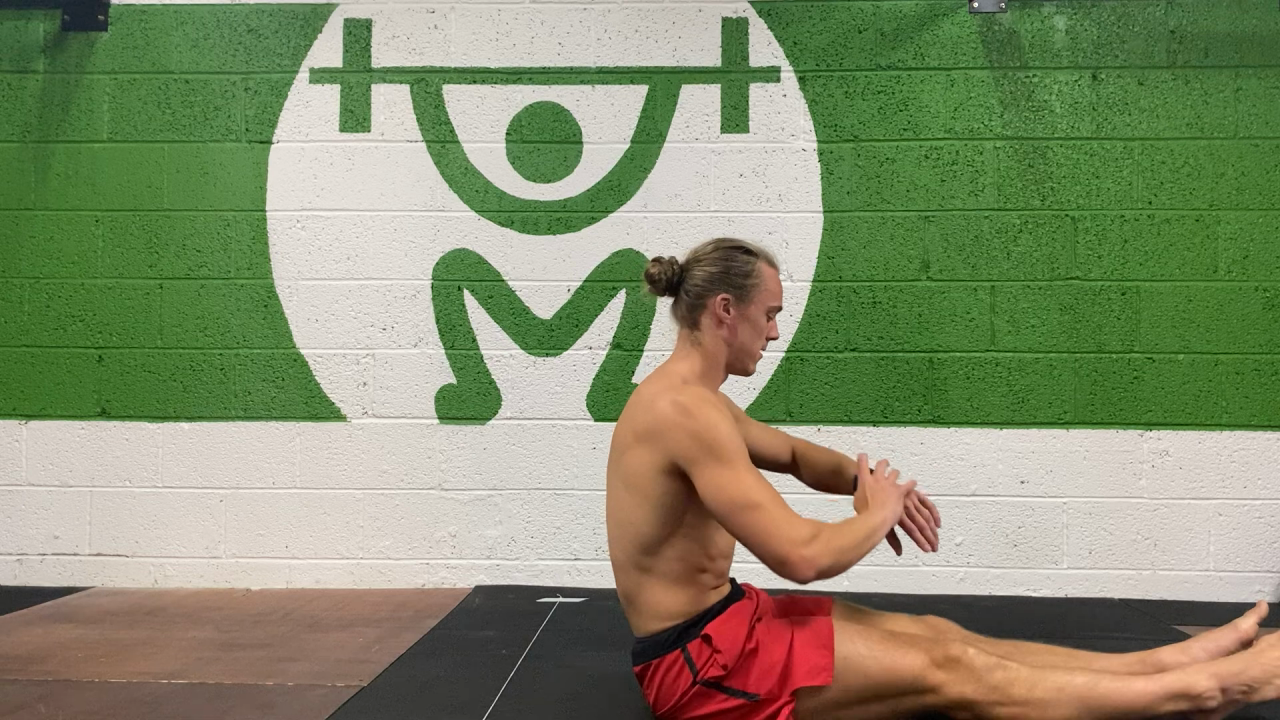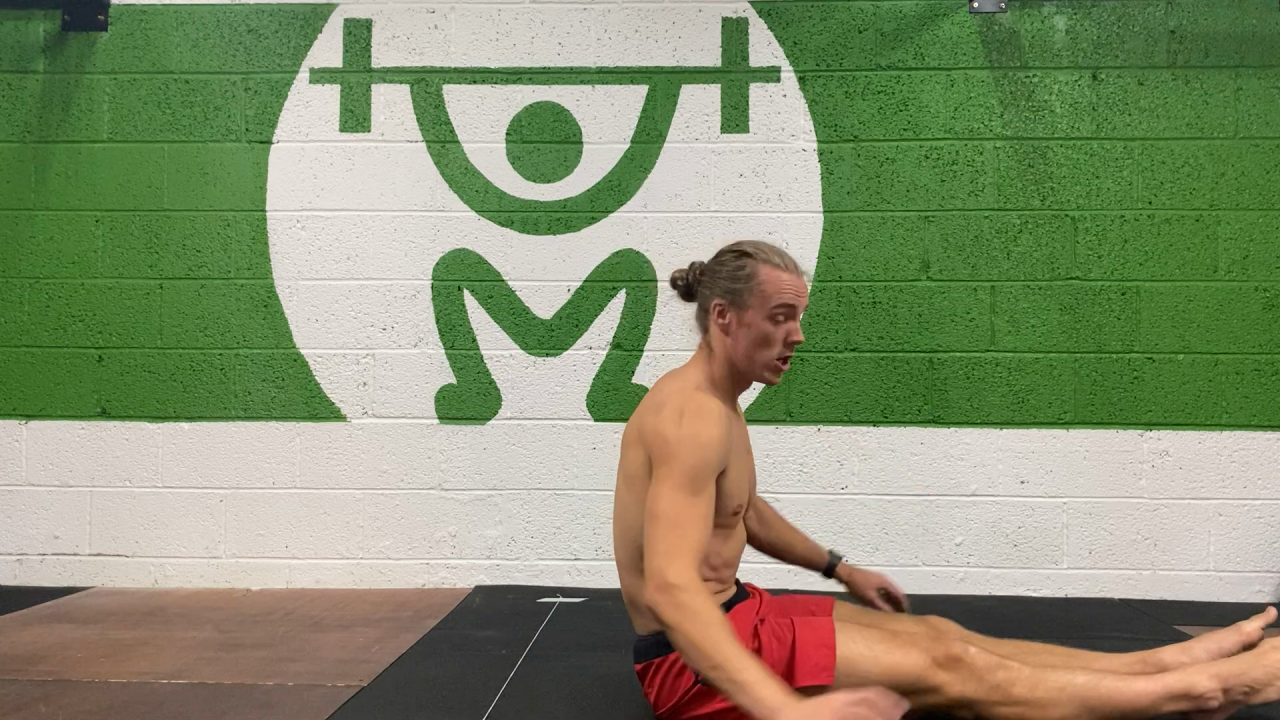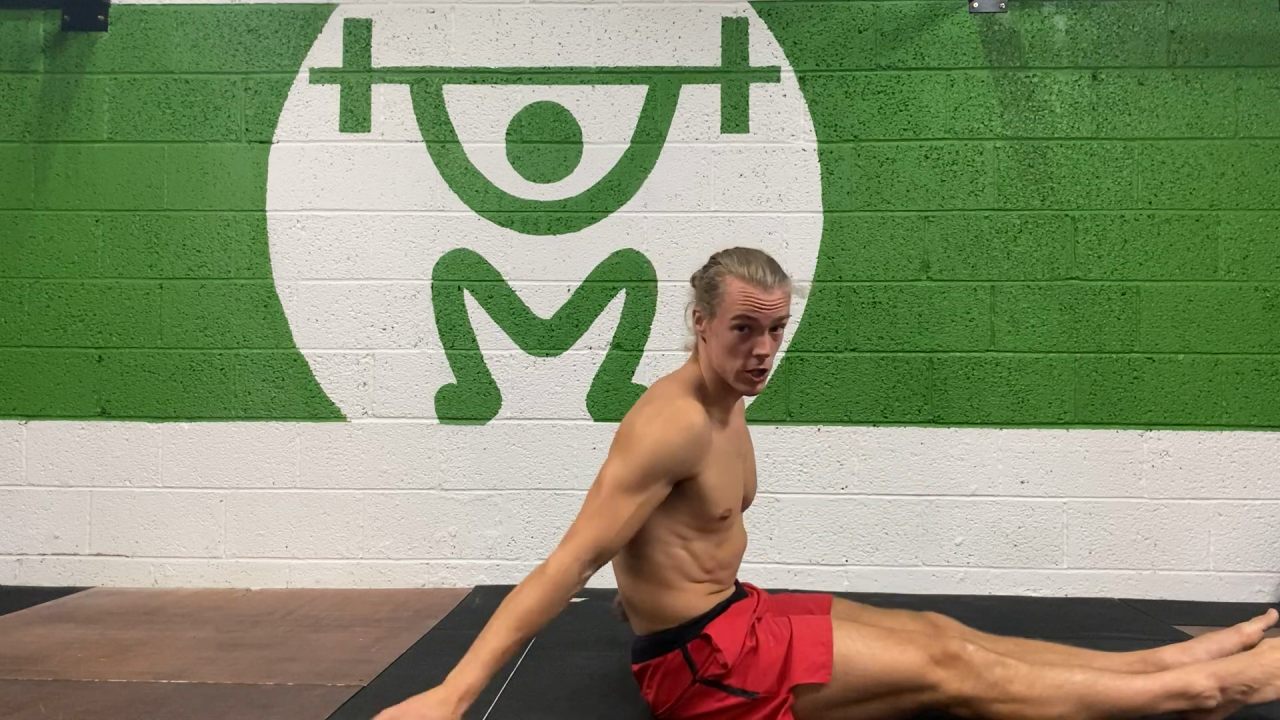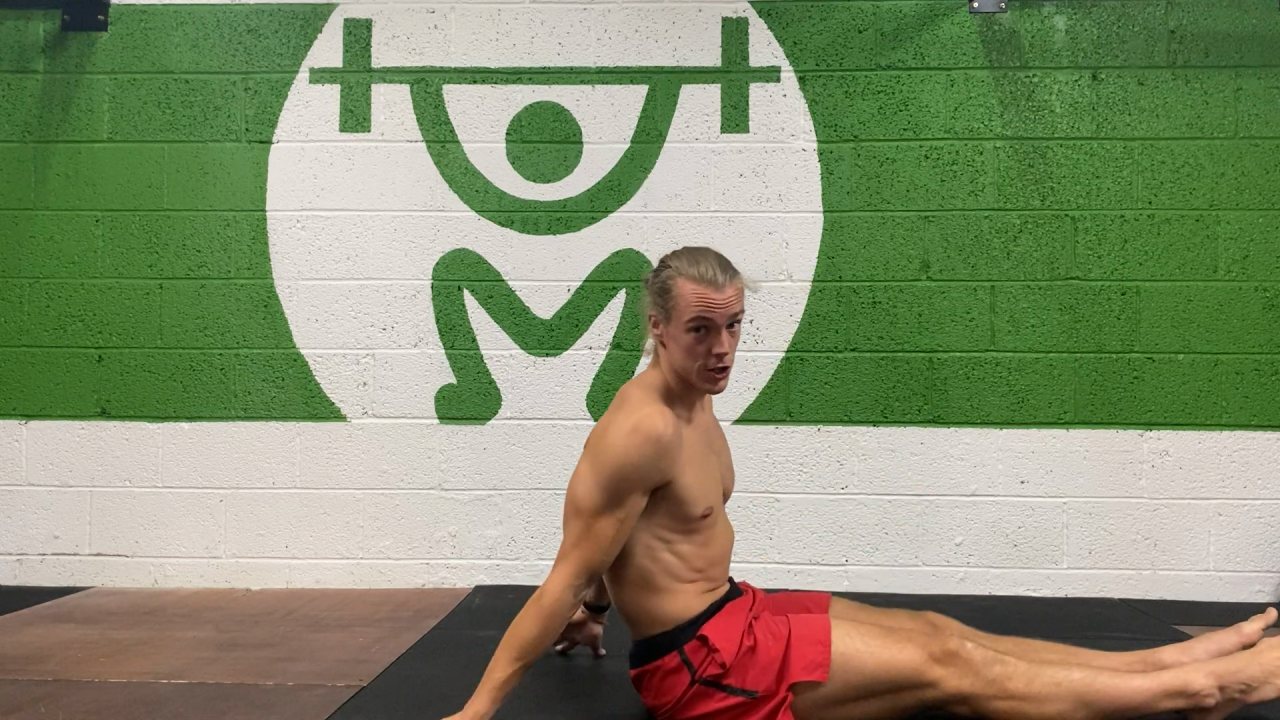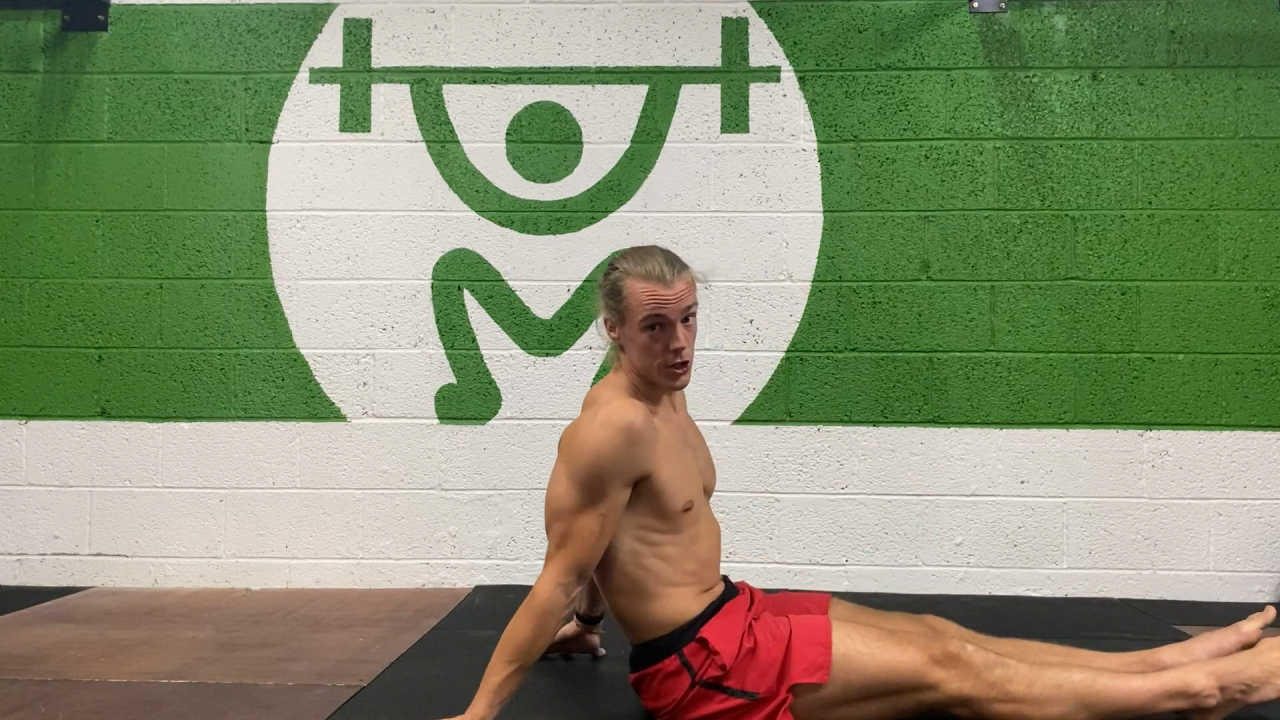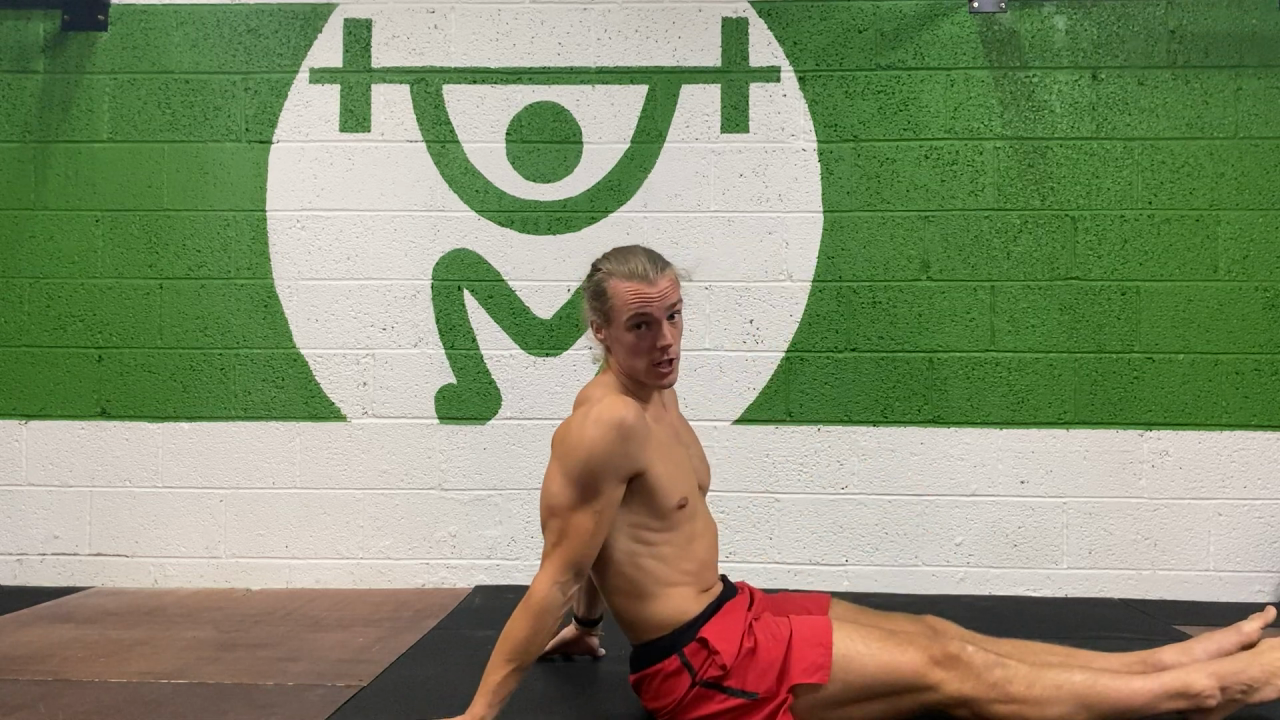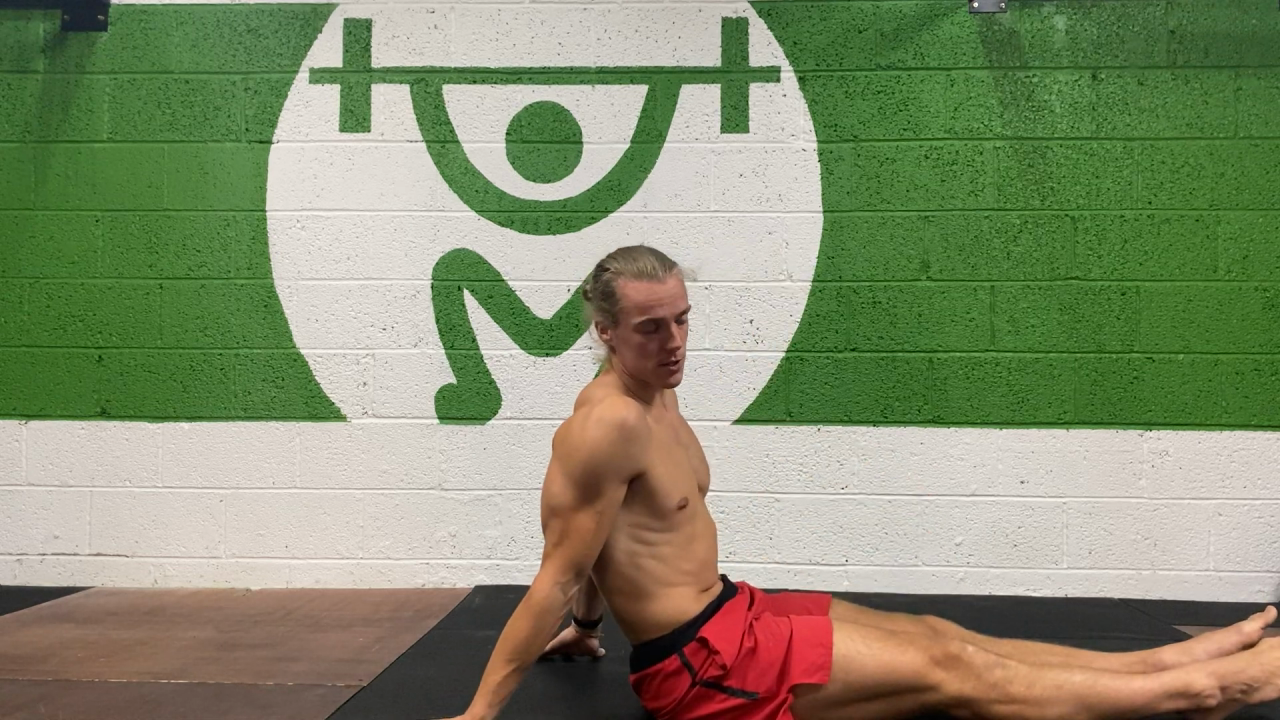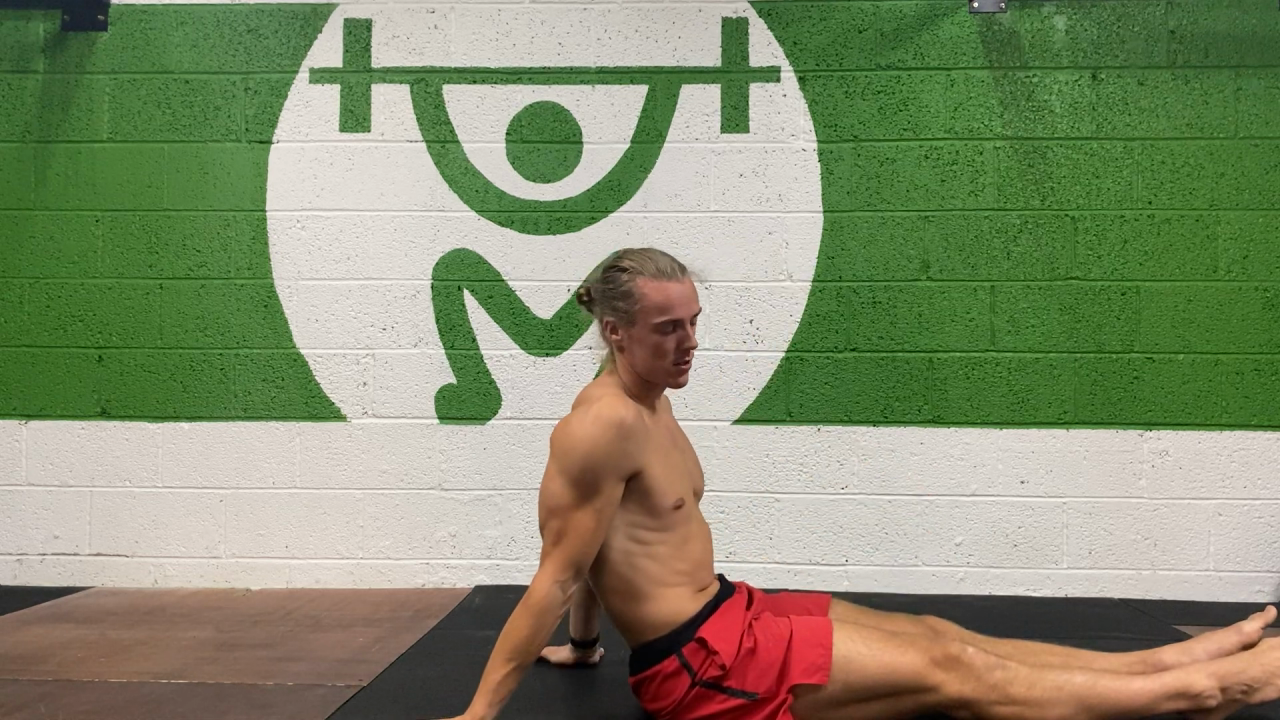
dt=0.3s
person 1, frame 1
left shoulder: (683, 398)
right shoulder: (688, 409)
left elbow: (794, 454)
right elbow: (802, 556)
left wrist: (876, 484)
right wrist: (874, 518)
left hip: (719, 623)
right hip: (700, 662)
left knee: (935, 637)
left ankle: (1171, 663)
person 1, frame 2
left shoulder: (708, 402)
right shoulder: (691, 419)
right elbow: (668, 587)
left wrist: (837, 566)
left hip: (733, 614)
right hip: (692, 658)
left knee: (937, 636)
left ankle: (1171, 662)
person 1, frame 3
left shoulder: (727, 400)
right shoulder: (675, 423)
right elbow: (567, 563)
left wrist: (647, 576)
left hip: (732, 614)
left knee: (934, 630)
person 1, frame 4
left shoulder: (691, 400)
right shoulder: (643, 430)
right elbow: (568, 578)
left wrist: (595, 608)
left hip: (729, 616)
left knee: (936, 631)
person 1, frame 5
left shoulder: (662, 396)
right shoulder: (614, 425)
right elbow: (559, 580)
left wrist: (590, 622)
left hip: (729, 616)
left knee: (935, 635)
person 1, frame 6
left shoulder: (654, 394)
right shoulder: (606, 423)
right elbow: (556, 578)
left wrist: (587, 627)
left hip: (731, 616)
left knee: (937, 636)
person 1, frame 7
left shoulder: (655, 393)
right shoulder: (606, 425)
right elbow: (557, 577)
left wrist: (587, 627)
left hip: (731, 616)
left knee: (936, 635)
person 1, frame 8
left shoulder: (649, 400)
right shoulder: (602, 426)
left elbow: (603, 547)
right elbow: (556, 576)
left wrist: (585, 642)
left hip: (728, 616)
left knee: (939, 636)
